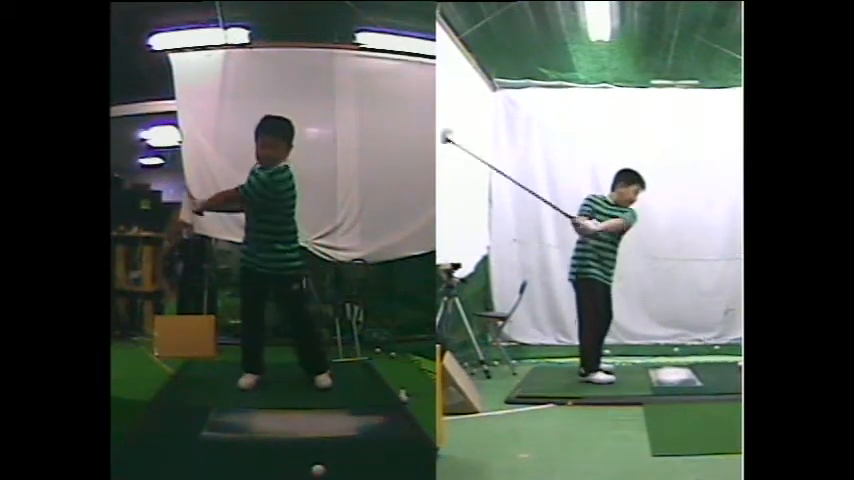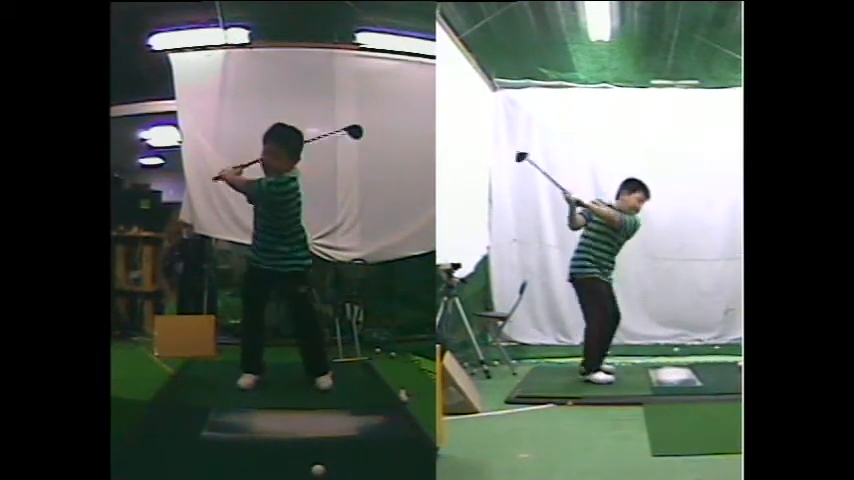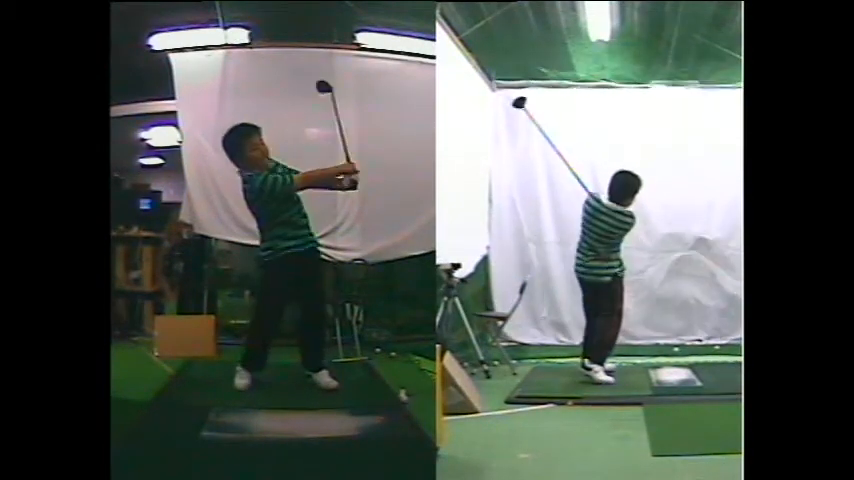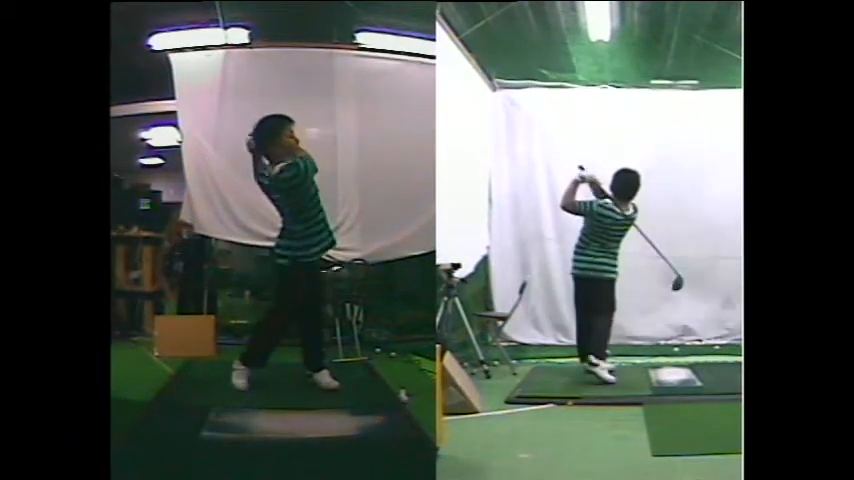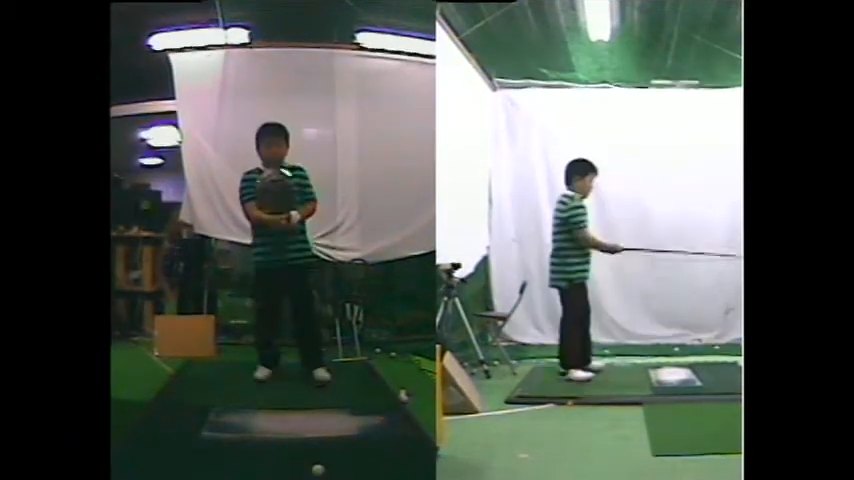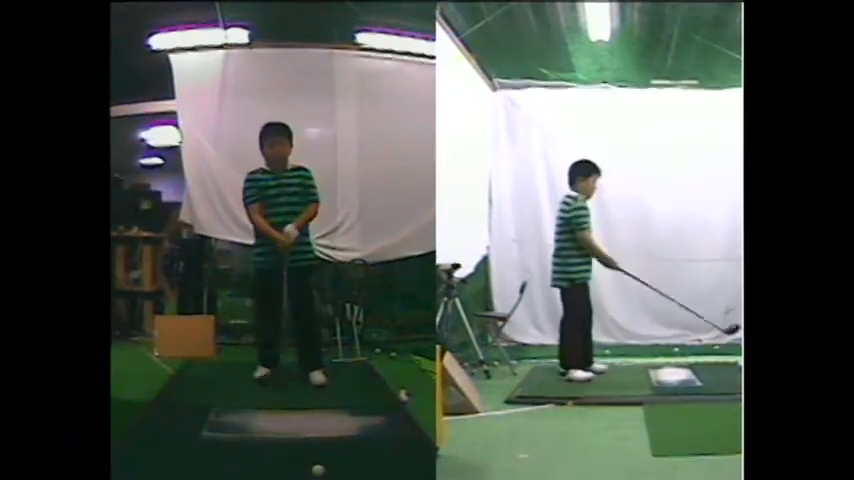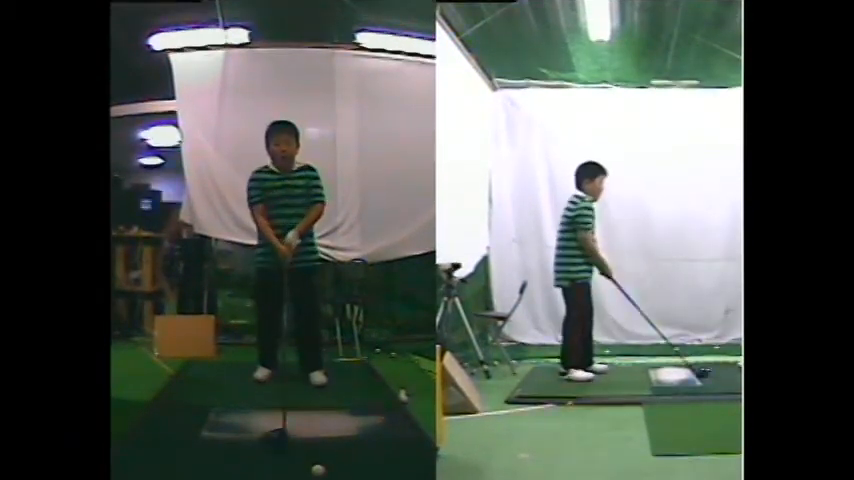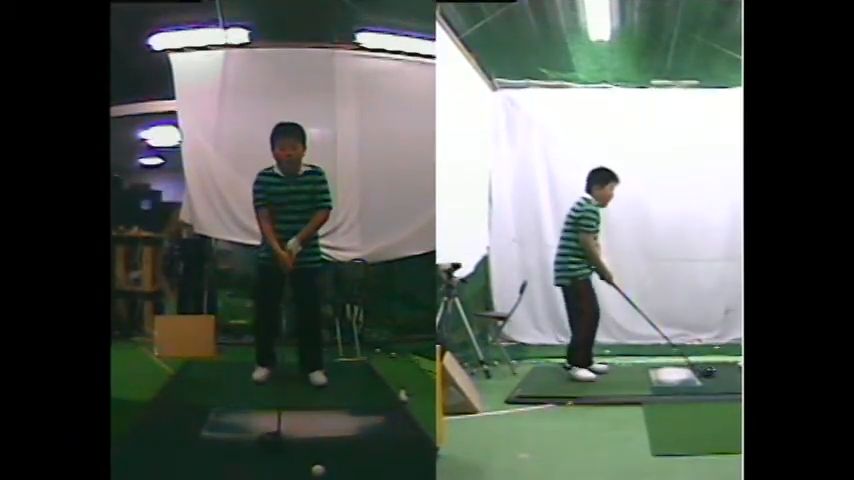
dt=0.4s
person 1, frame 1
left shoulder: (278, 177)
right shoulder: (259, 172)
left elbow: (235, 197)
right elbow: (239, 202)
left wrist: (204, 204)
right wrist: (211, 205)
left hip: (284, 263)
right hip: (253, 260)
left knee: (298, 317)
right knee: (251, 317)
left ankle: (318, 368)
right ankle: (252, 368)
person 1, frame 2
left shoulder: (279, 187)
right shoulder: (273, 180)
left elbow: (244, 186)
left wrist: (227, 175)
left hip: (291, 264)
right hip: (260, 260)
left knee: (304, 318)
right knee: (252, 317)
left ankle: (320, 370)
right ankle: (251, 368)
person 1, frame 3
left shoulder: (273, 168)
right shoulder: (256, 183)
left elbow: (302, 179)
right elbow: (303, 181)
left wrist: (339, 181)
right wrist: (340, 169)
left hip: (306, 251)
right hip: (277, 258)
left knee: (314, 312)
right knee: (267, 315)
left ankle: (315, 367)
right ankle: (247, 367)
person 1, frame 4
left shoulder: (266, 175)
right shoulder: (296, 170)
right elbow: (305, 158)
left wrist: (256, 152)
left hip: (305, 254)
right hip: (297, 258)
left knee: (312, 313)
right knee: (282, 313)
left ankle: (316, 366)
right ankle: (245, 362)
person 1, frame 5
left shoulder: (298, 173)
right shoulder: (250, 178)
left elbow: (311, 204)
right elbow: (252, 212)
left wrist: (295, 215)
right wrist: (275, 220)
left hip: (298, 253)
right hip: (267, 255)
left knee: (304, 309)
right knee: (267, 311)
left ankle: (315, 363)
right ankle: (267, 361)
person 1, frame 6
left shoulder: (303, 174)
right shoulder: (253, 179)
left elbow: (313, 207)
right elbow: (255, 215)
left wrist: (293, 229)
right wrist: (276, 236)
left hip: (301, 254)
right hip: (266, 255)
left knee: (304, 310)
right knee: (267, 311)
left ankle: (313, 364)
right ankle: (267, 362)
person 1, frame 7
left shoulder: (309, 173)
right shoulder: (258, 177)
left elbow: (318, 208)
right elbow: (259, 216)
left wrist: (294, 236)
right wrist: (277, 244)
left hip: (304, 255)
right hip: (268, 255)
left knee: (307, 311)
right knee: (268, 311)
left ankle: (313, 365)
right ankle: (267, 362)
person 1, frame 8
left shoulder: (316, 176)
right shoulder: (264, 179)
left elbow: (323, 213)
right elbow: (263, 219)
left wrist: (296, 243)
right wrist: (279, 250)
left hip: (306, 255)
right hip: (270, 255)
left knee: (309, 311)
right knee: (265, 310)
left ankle: (313, 365)
right ankle: (264, 363)
person 2, frame 1
left shoulder: (629, 214)
right shoulder: (592, 201)
left elbow: (617, 224)
right elbow: (580, 223)
left wrist: (597, 227)
right wrist: (580, 224)
left hip: (604, 273)
right hip: (586, 270)
left knee: (604, 318)
right knee: (592, 319)
left ankle: (592, 361)
right ankle: (588, 369)
person 2, frame 2
left shoulder: (632, 223)
right shoulder: (596, 206)
left elbow: (613, 218)
right elbow: (574, 224)
left wrist: (584, 204)
right wrist: (572, 207)
left hip: (601, 275)
right hip: (585, 272)
left knee: (611, 318)
right knee: (599, 318)
left ankle: (593, 362)
right ankle: (589, 368)
person 2, frame 3
left shoulder: (592, 202)
right shoulder: (628, 219)
left hip: (585, 271)
right hip: (608, 274)
left knee: (593, 316)
right knee: (610, 317)
left ankle: (590, 359)
right ankle: (593, 363)
person 2, frame 4
left shoulder: (600, 209)
right shoulder: (631, 212)
left elbow: (566, 204)
left wrist: (576, 181)
right wrist: (595, 185)
left hip: (582, 269)
right hip: (605, 271)
left knee: (584, 316)
right knee: (602, 315)
left ankle: (588, 358)
right ankle: (596, 359)
person 2, frame 5
left shoulder: (566, 202)
right shoulder: (574, 205)
right elbow: (584, 239)
left wrist: (604, 247)
right wrist: (608, 247)
left hip: (567, 270)
right hip: (572, 272)
left knee: (579, 314)
right knee: (575, 315)
left ankle: (582, 360)
right ankle: (570, 366)
person 2, frame 6
left shoulder: (571, 203)
right shoulder: (577, 205)
right elbow: (584, 240)
left wrist: (600, 257)
right wrist: (606, 260)
left hip: (575, 272)
right hip: (572, 273)
left knee: (584, 316)
right knee: (573, 318)
left ankle: (584, 361)
right ankle: (569, 366)
person 2, frame 7
left shoulder: (577, 203)
right shoulder: (584, 206)
right elbow: (586, 242)
left wrist: (599, 264)
right wrist: (603, 265)
left hip: (577, 272)
right hip: (574, 273)
left knee: (584, 316)
right knee: (576, 318)
left ankle: (585, 361)
right ankle: (569, 366)
person 2, frame 8
left shoulder: (584, 206)
right shoulder: (589, 209)
right elbow: (587, 244)
left wrist: (600, 268)
right wrist: (603, 270)
left hip: (574, 271)
right hip: (574, 272)
left knee: (584, 316)
right knee: (588, 315)
left ankle: (584, 361)
right ankle: (574, 363)
